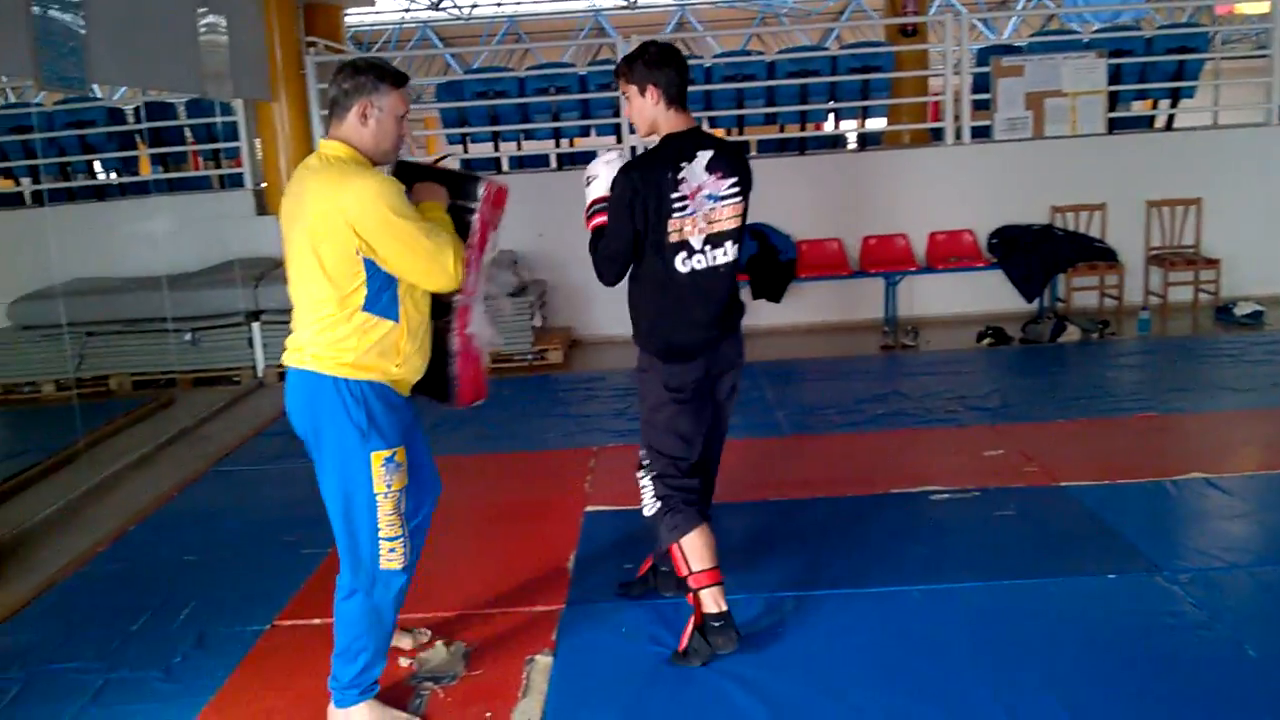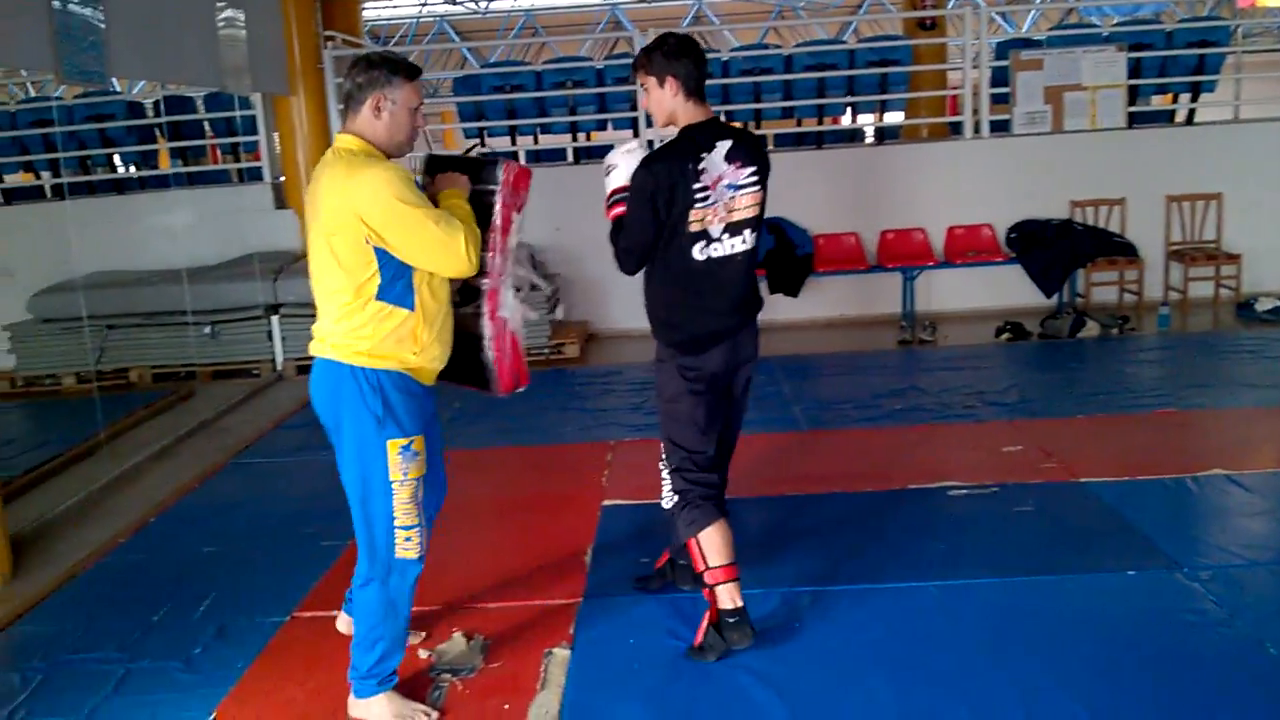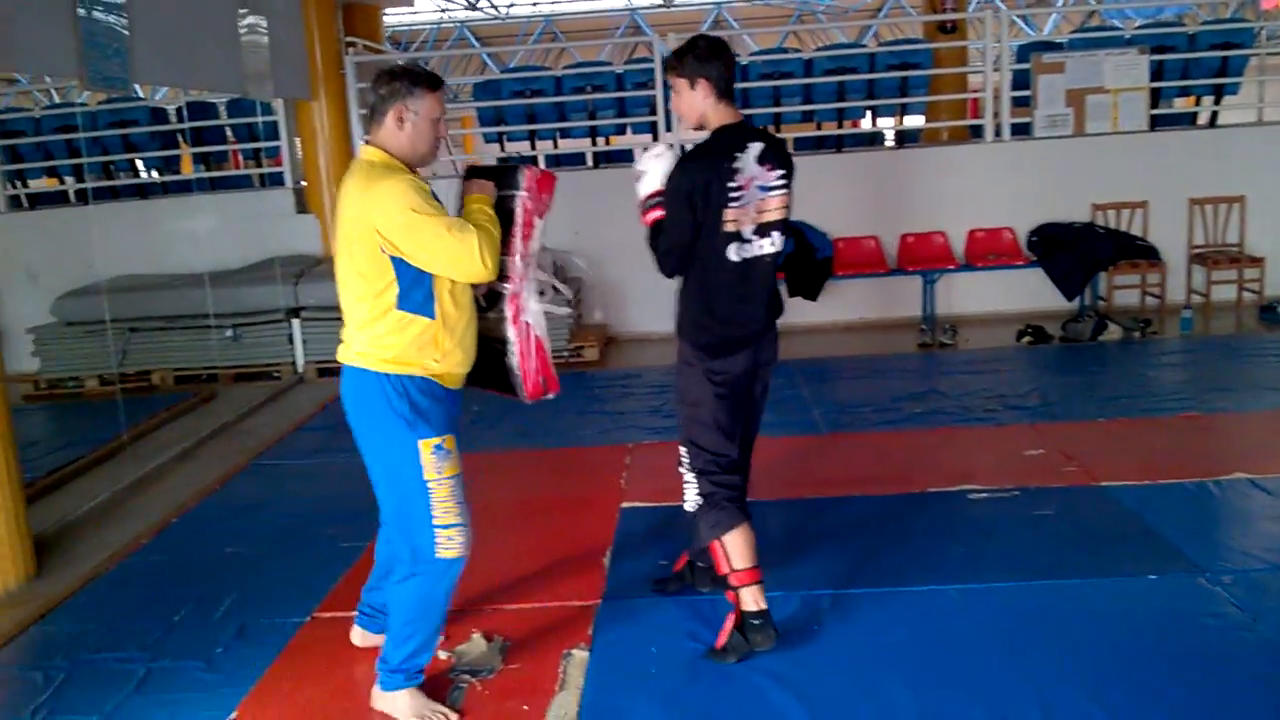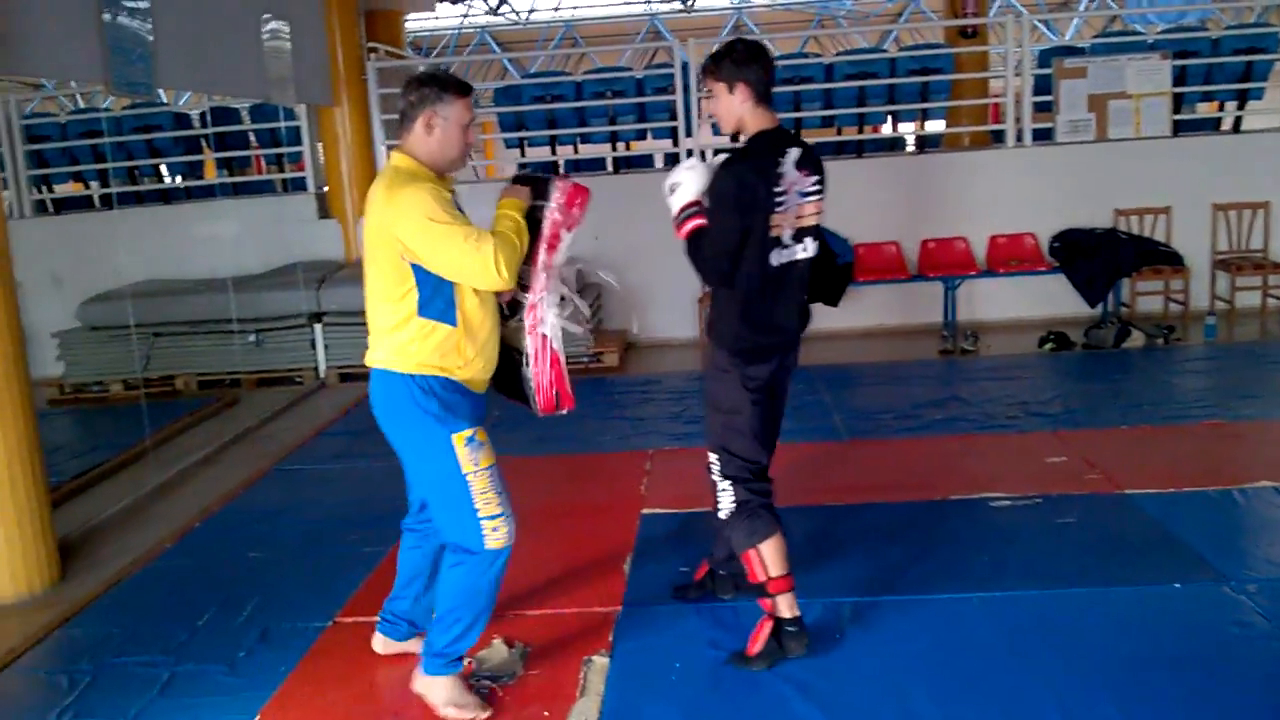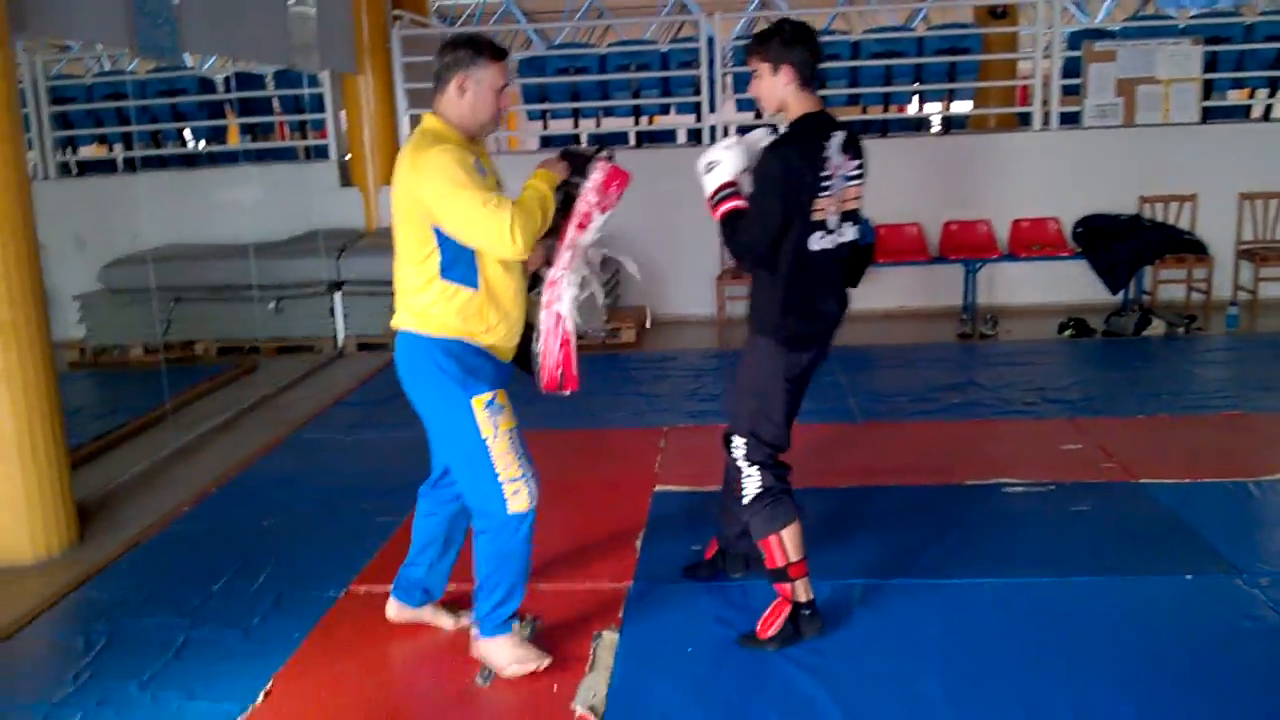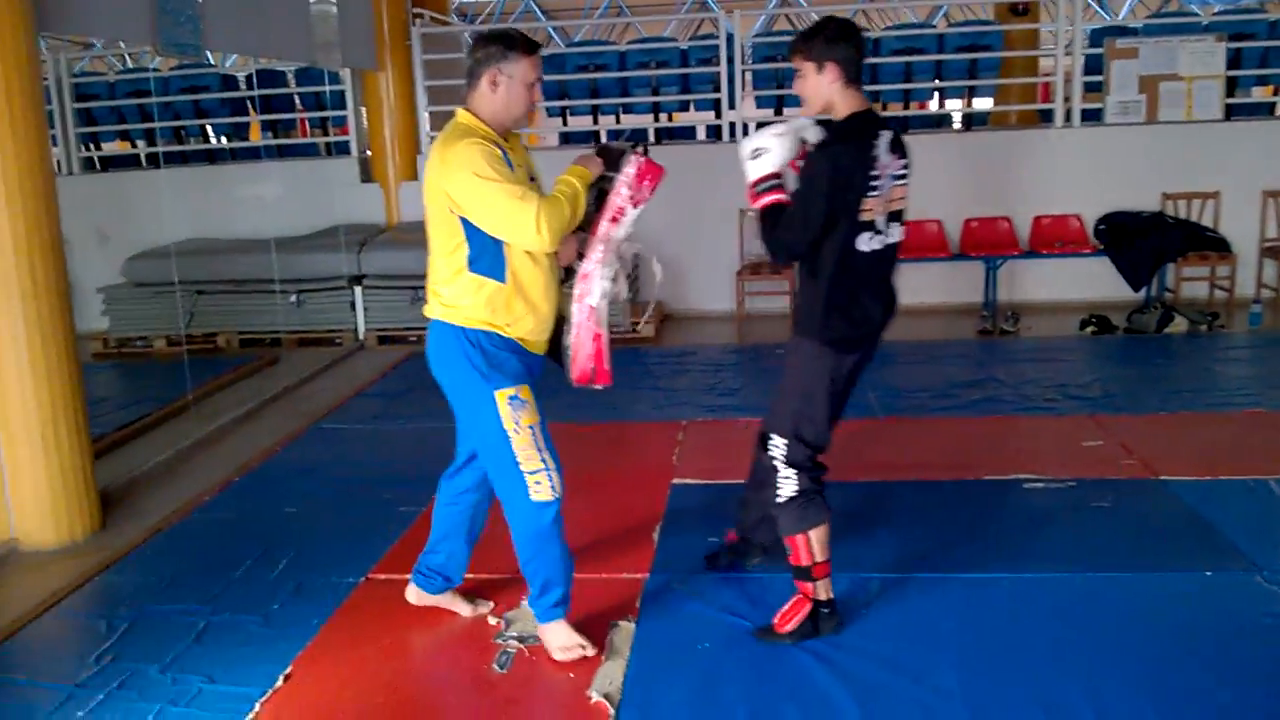
dt=0.1s
person 1, frame 1
left shoulder: (311, 177)
right shoulder: (364, 187)
right elbow: (444, 270)
left wrist: (411, 214)
right wrist: (432, 209)
left hip: (348, 382)
right hip: (346, 392)
left knee: (415, 494)
right knee: (376, 545)
left ankle: (373, 626)
person 1, frame 2
left shoulder: (341, 169)
right shoulder: (372, 178)
right elbow: (459, 254)
left wrist: (437, 204)
right wrist: (453, 196)
left hip: (382, 374)
right hip: (366, 381)
left knee: (424, 496)
right knee: (396, 533)
left ankle: (364, 609)
person 1, frame 3
left shoulder: (373, 181)
right shoulder: (389, 190)
right elbow: (477, 259)
left wrist: (466, 215)
right wrist: (480, 202)
left hip: (408, 380)
right hip: (394, 387)
left knee: (416, 515)
right knee: (434, 536)
left ankle: (375, 619)
person 1, frame 4
left shoulder: (421, 188)
right shoulder: (409, 197)
left elbow: (461, 272)
right elbow: (494, 265)
left wrist: (503, 243)
right wrist: (512, 208)
left hip: (441, 384)
right hip: (419, 389)
left knee: (438, 511)
right knee: (484, 531)
left ankle: (400, 626)
right ankle: (437, 667)
person 1, frame 5
left shoulder: (458, 151)
right shoulder: (434, 160)
left elbow: (487, 238)
right elbow: (512, 233)
left wrist: (530, 247)
right wrist: (545, 181)
left hip: (463, 348)
right hip: (442, 352)
left knee: (456, 478)
right knee: (510, 493)
left ankle: (411, 596)
right ankle: (494, 628)
person 1, frame 6
left shoulder: (503, 145)
right shoulder: (463, 154)
left elbow: (528, 232)
right elbow: (539, 225)
left wrist: (564, 240)
right wrist: (580, 177)
left hip: (507, 339)
right hip: (473, 342)
left knee: (477, 465)
right knee: (532, 481)
left ankle: (433, 581)
right ankle: (551, 614)
person 2, frame 1
left shoulder: (639, 176)
right shoulder: (732, 160)
left elbow: (608, 267)
left wrist: (599, 200)
left hip: (671, 349)
right hip: (722, 341)
left knee: (667, 479)
right knee: (693, 462)
left ankle: (713, 617)
right ankle: (667, 562)
person 2, frame 2
left shoulder: (663, 166)
right shoulder: (749, 150)
left elbow: (631, 256)
left wrist: (620, 190)
left hip: (687, 339)
right hip: (738, 330)
left knee: (686, 470)
right knee: (708, 452)
left ankle: (729, 613)
right ankle: (689, 555)
person 2, frame 3
left shoulder: (696, 167)
right shoulder: (775, 153)
left elbow: (670, 258)
left wrist: (654, 195)
left hip: (711, 341)
right hip: (758, 333)
left knee: (709, 471)
right knee: (725, 454)
left ankle: (754, 614)
right ankle: (709, 557)
person 2, frame 4
left shoulder: (739, 171)
right shoulder: (804, 159)
left elbow: (715, 267)
left wrist: (689, 208)
left hip: (743, 343)
right hip: (781, 334)
left knee: (734, 476)
right knee: (733, 457)
left ankle: (785, 620)
right ankle: (727, 566)
person 2, frame 5
left shoulder: (784, 155)
right shoulder: (845, 144)
left elbow: (751, 251)
left wrist: (724, 189)
left hip: (782, 328)
right hip: (818, 319)
left knee: (755, 457)
right knee: (752, 439)
left ankle: (798, 602)
right ankle: (734, 544)
person 2, frame 6
left shoulder: (834, 152)
right shoulder: (887, 143)
left elbow: (789, 245)
left wrist: (767, 179)
right wrist: (795, 176)
left hip: (830, 327)
right hip: (859, 319)
left knee: (789, 454)
right knee: (786, 435)
left ankle: (817, 598)
right ankle: (755, 537)
